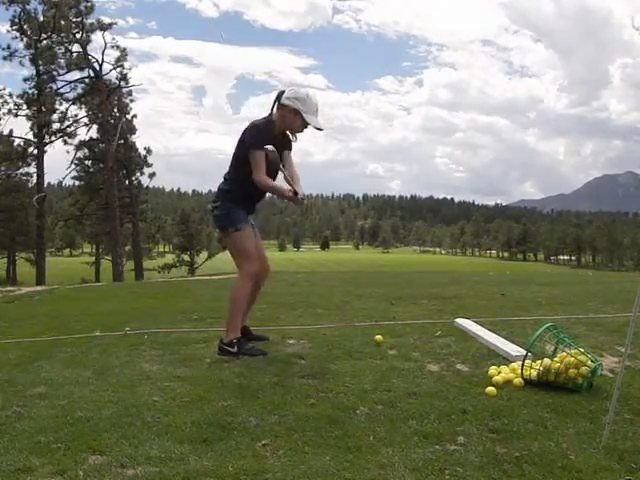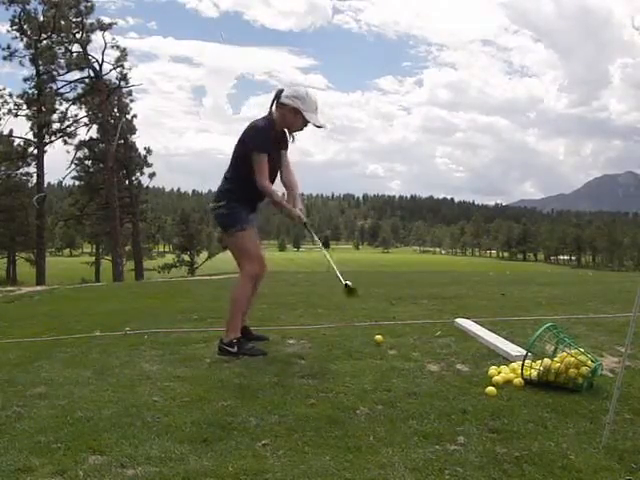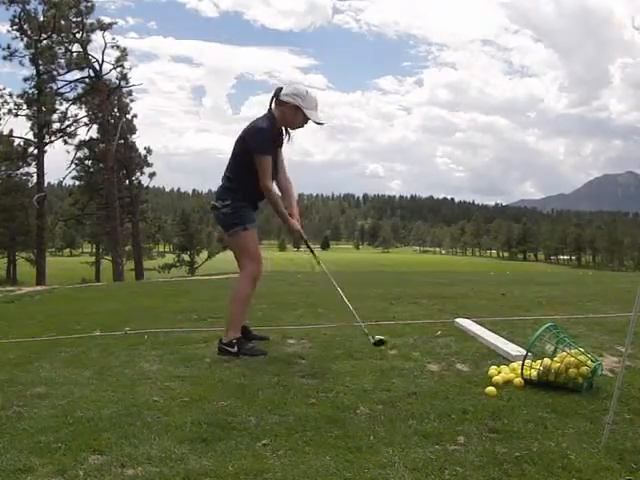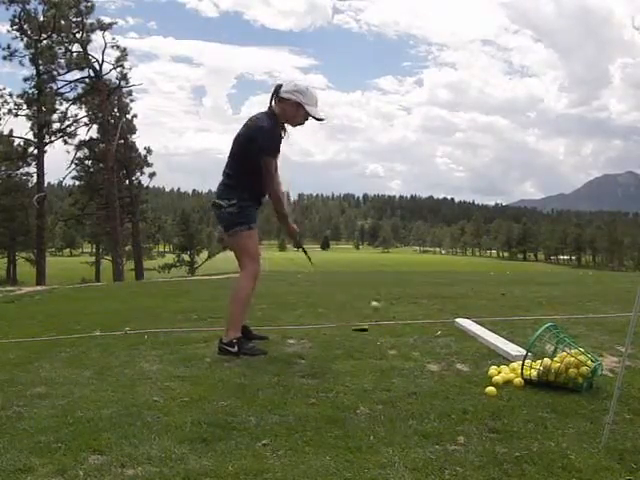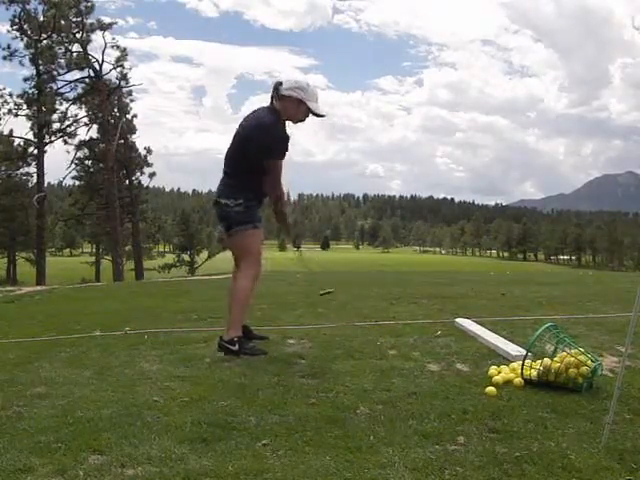
dt=0.1s
person 1, frame 1
left shoulder: (283, 138)
right shoulder: (259, 129)
left elbow: (290, 170)
right elbow: (259, 178)
left wrist: (296, 190)
right wrist: (284, 192)
left hip: (241, 208)
right hip: (229, 206)
left knee: (262, 269)
right knee: (250, 269)
left ankle: (239, 327)
right ankle: (230, 340)
person 1, frame 2
left shoulder: (280, 136)
right shoulder: (260, 130)
left elbow: (287, 173)
right elbow: (262, 182)
left wrist: (297, 201)
right wrist: (287, 209)
left hip: (241, 207)
right hip: (231, 205)
left knee: (257, 269)
right knee: (251, 269)
left ankle: (238, 327)
right ankle: (230, 340)
person 1, frame 3
left shoulder: (272, 130)
right shoulder: (264, 131)
left elbow: (282, 177)
right elbow: (265, 184)
left wrist: (294, 213)
right wrist: (287, 221)
left hip: (234, 204)
right hip: (235, 205)
left knee: (253, 268)
right knee: (250, 269)
left ankle: (238, 327)
right ankle: (230, 340)
person 1, frame 4
left shoulder: (267, 124)
right shoulder: (267, 130)
left elbow: (272, 178)
right elbow: (271, 184)
left wrist: (285, 215)
right wrist: (286, 222)
left hip: (232, 202)
right hip: (237, 203)
left knee: (249, 267)
right knee: (250, 268)
left ankle: (238, 327)
right ankle: (230, 340)
person 1, frame 5
left shoulder: (259, 115)
right shoulder: (277, 134)
right elbow: (274, 184)
left wrist: (275, 210)
right wrist: (283, 219)
left hip: (225, 197)
right hip: (243, 201)
left knee: (243, 266)
right knee: (251, 269)
left ankle: (237, 327)
right ankle: (230, 338)
